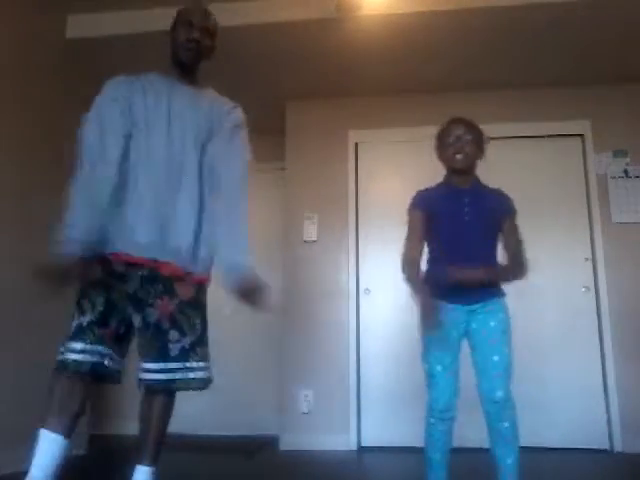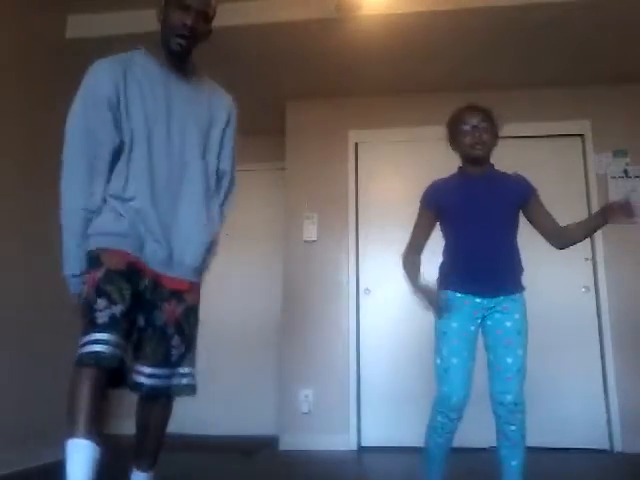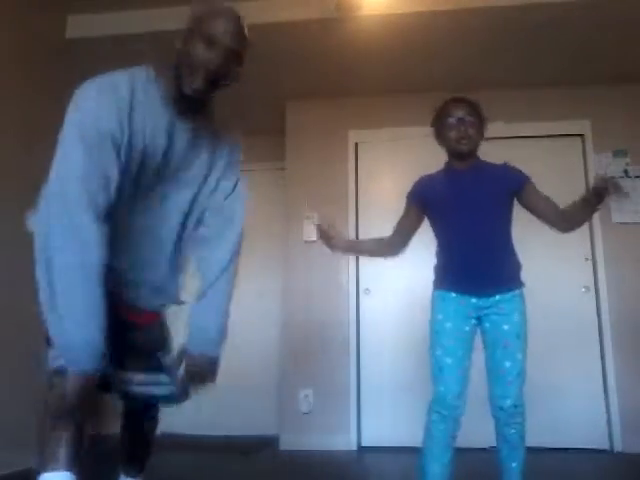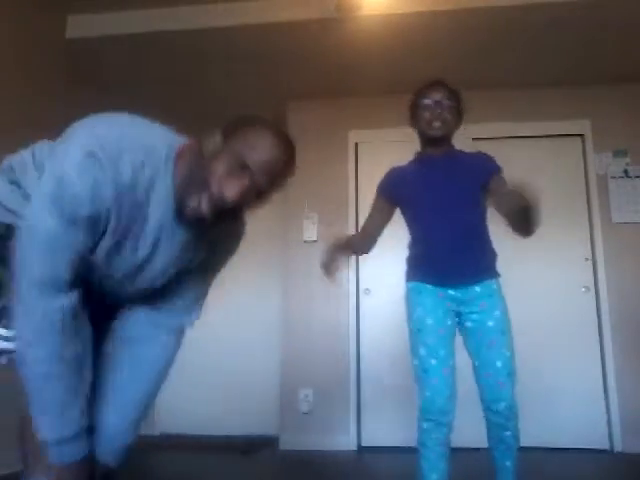
dt=0.3s
person 1, frame 1
left shoulder: (226, 115)
right shoulder: (124, 91)
left elbow: (229, 187)
right elbow: (97, 165)
left wrist: (236, 262)
right wrist: (77, 239)
left hip: (183, 259)
right hip: (115, 249)
left knee: (166, 371)
right knee: (80, 355)
person 1, frame 2
left shoulder: (220, 105)
right shoulder: (113, 74)
left elbow: (218, 190)
right elbow: (84, 169)
left wrist: (198, 256)
right wrist: (78, 269)
left hip: (180, 261)
right hip: (117, 244)
left knee: (163, 380)
right knee: (99, 351)
person 1, frame 3
left shoulder: (222, 146)
right shoulder: (107, 97)
left elbow: (220, 241)
right elbow: (73, 215)
left wrist: (207, 338)
right wrist: (81, 350)
left hip: (142, 283)
right hip: (71, 245)
left knee: (147, 392)
right knee: (74, 362)
person 1, frame 4
left shoulder: (223, 232)
right shoulder: (100, 158)
left elbow: (160, 328)
right elbow: (46, 297)
left wrist: (110, 446)
right wrist: (66, 445)
person 2, frame 1
left shoulder: (498, 201)
right shoulder: (425, 200)
left elbow: (518, 265)
right elbow: (410, 260)
left wrist: (478, 273)
right wrist: (424, 300)
left hip: (486, 306)
right hip: (442, 308)
left knee: (497, 399)
right knee: (440, 402)
person 2, frame 2
left shoulder: (516, 187)
right shoulder: (439, 192)
left elbow: (558, 236)
right elbow: (412, 252)
left wrist: (602, 217)
right wrist: (420, 286)
left hip: (507, 300)
right hip: (456, 300)
left knee: (508, 399)
right knee: (450, 398)
person 2, frame 3
left shoulder: (506, 177)
right shoulder: (427, 188)
left elbow: (564, 221)
right elbow: (394, 244)
left wrist: (595, 196)
right wrist: (345, 244)
left hip: (504, 297)
right hip: (451, 299)
left knee: (509, 401)
right knee: (446, 399)
person 2, frame 4
left shoulder: (480, 166)
right shoulder: (398, 179)
left elbow: (524, 226)
right elbow: (365, 240)
left wrist: (521, 205)
right wrist: (341, 247)
left hip: (482, 289)
right hip: (427, 292)
left knee: (501, 399)
right knee: (435, 403)
